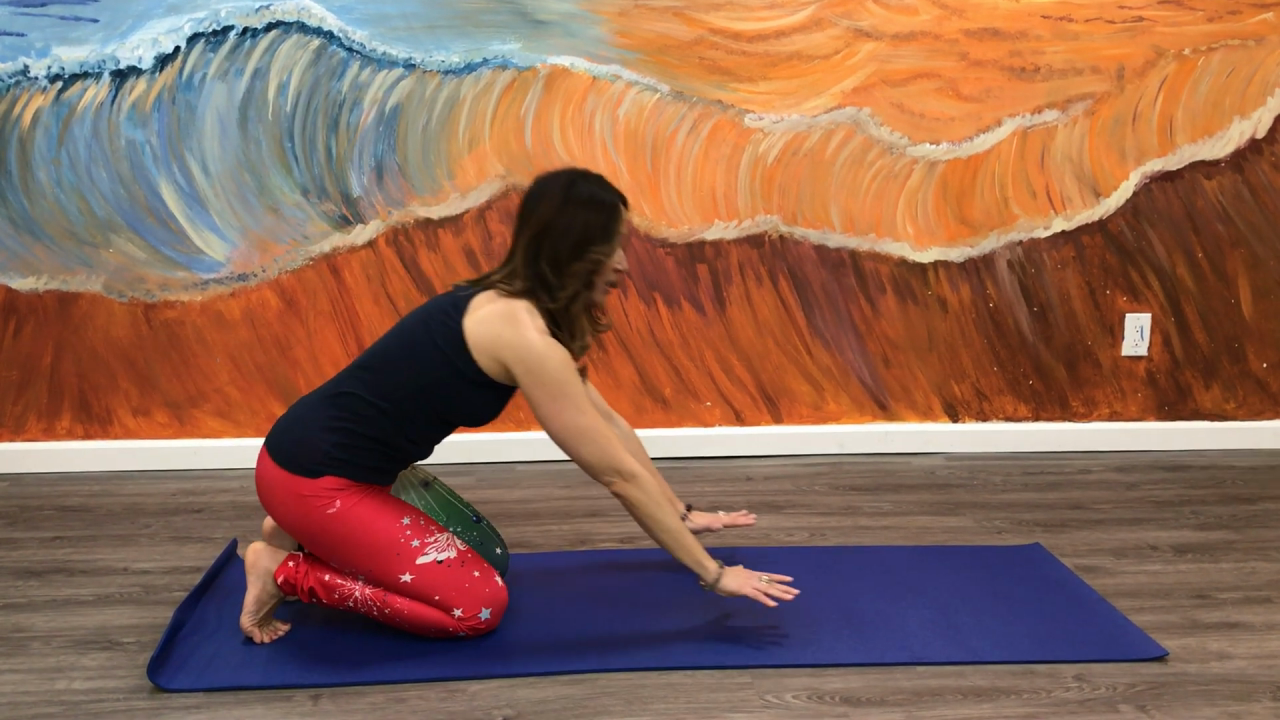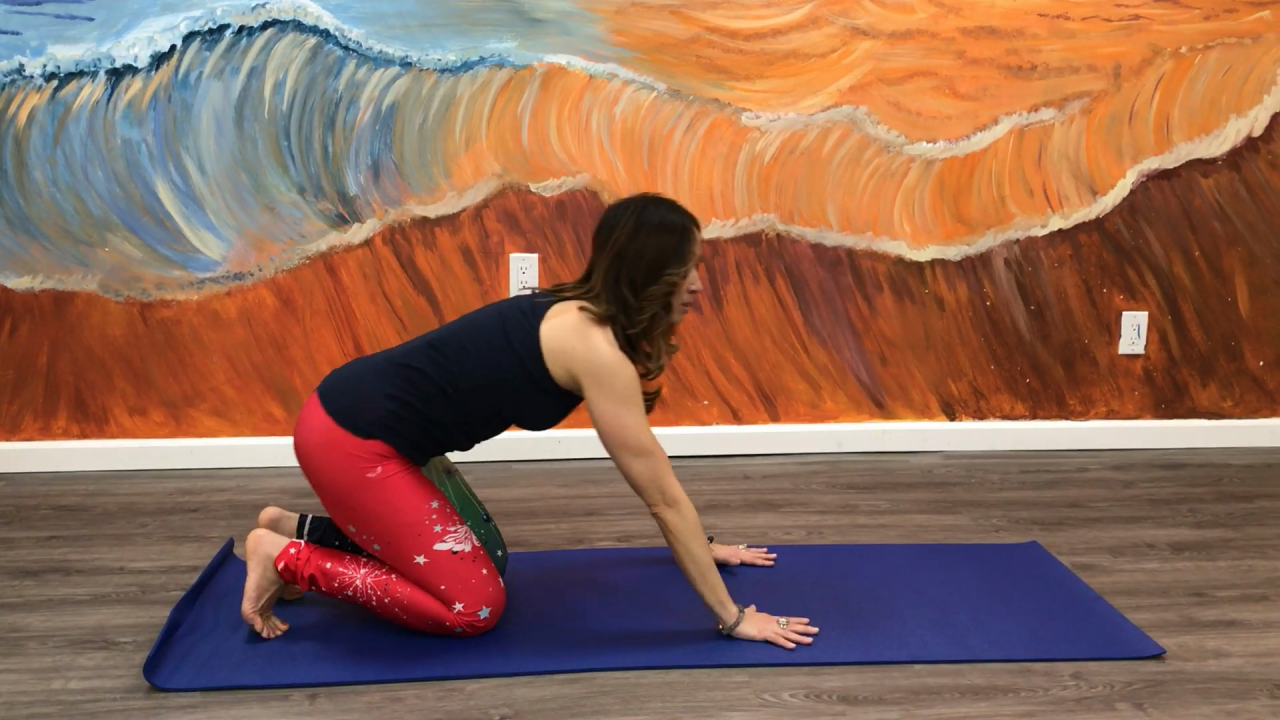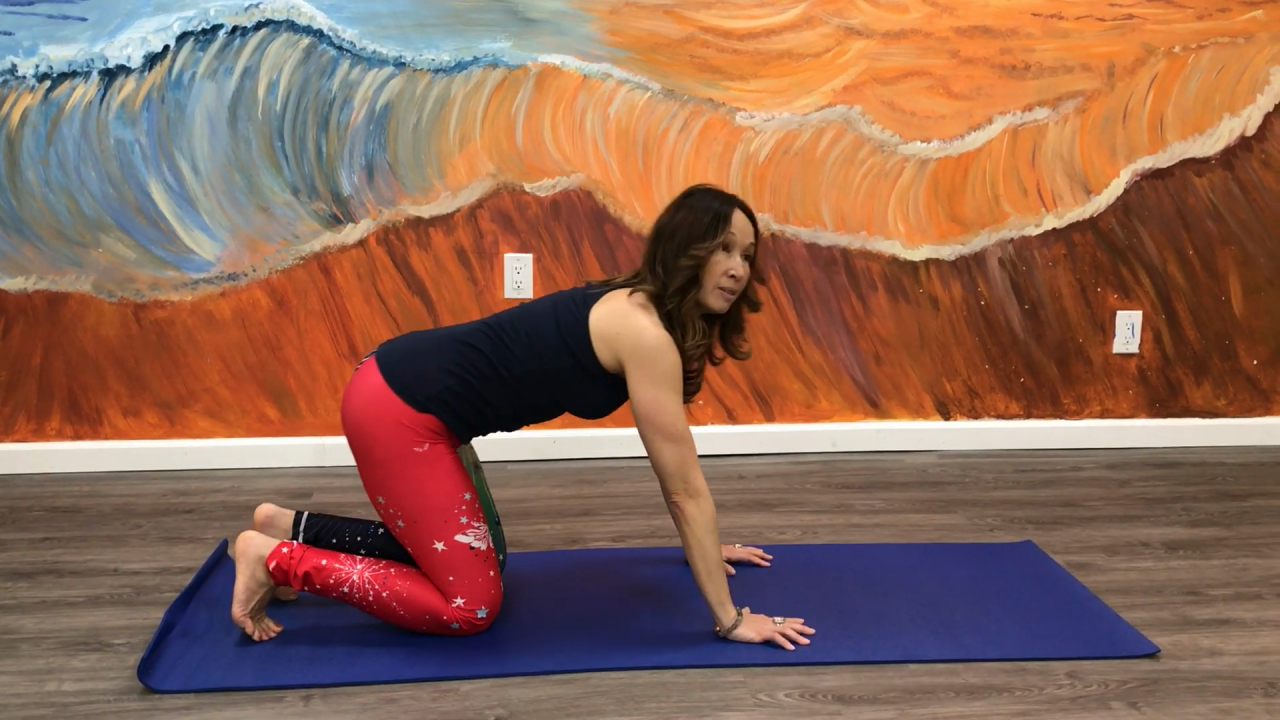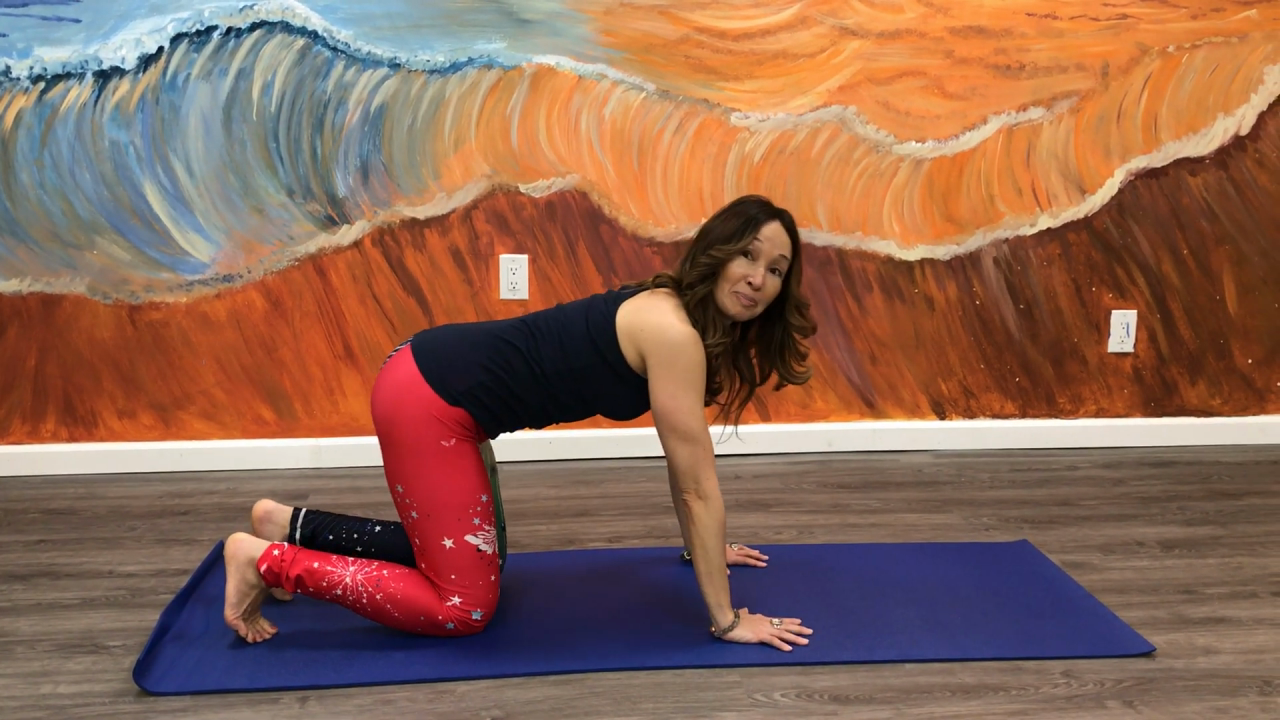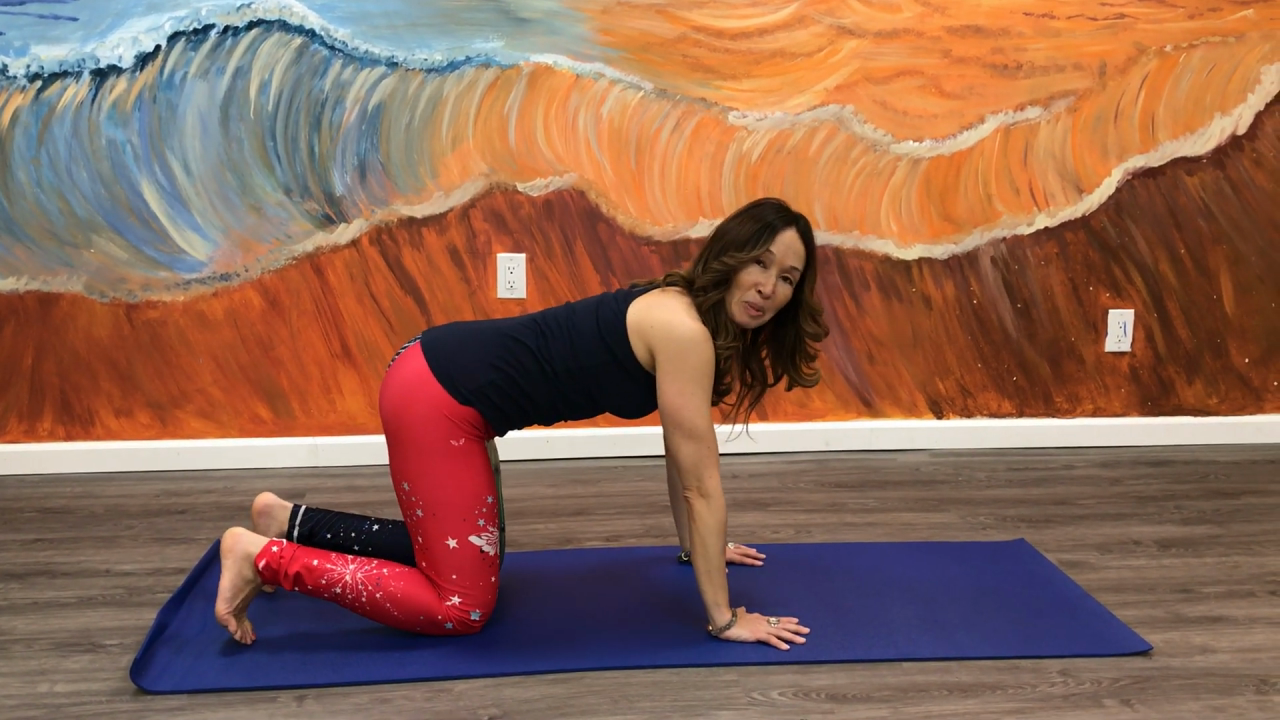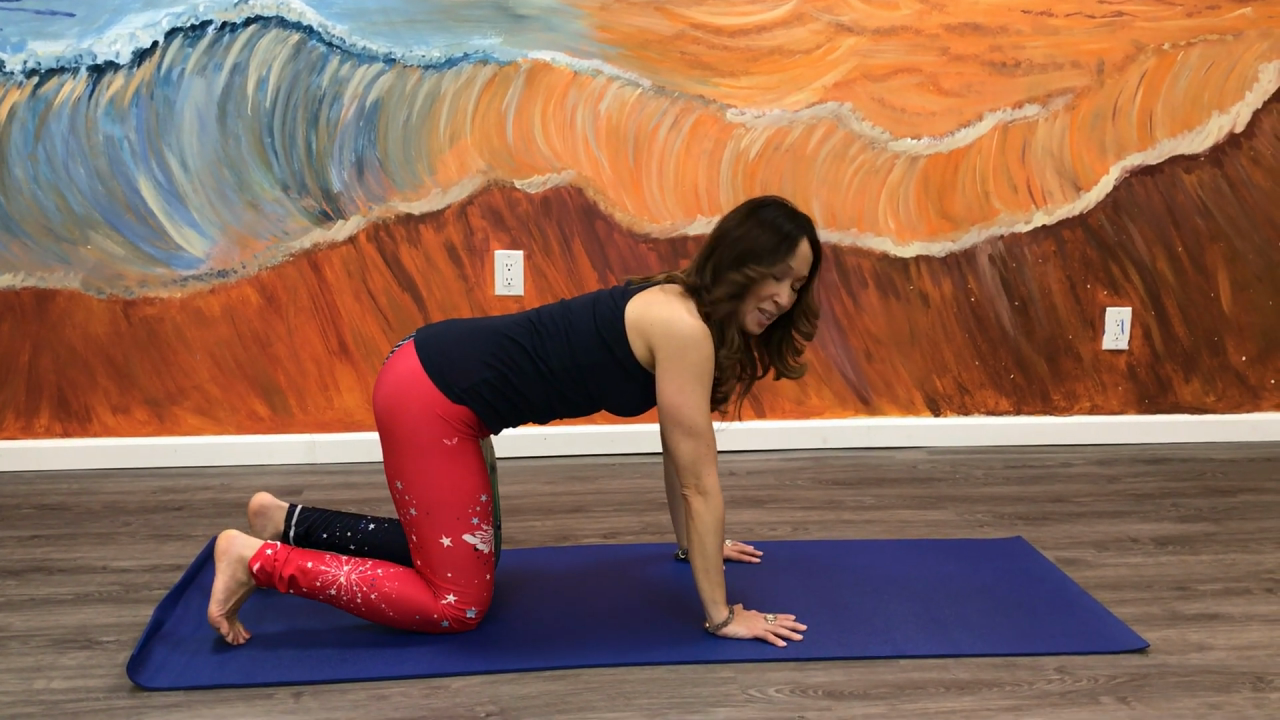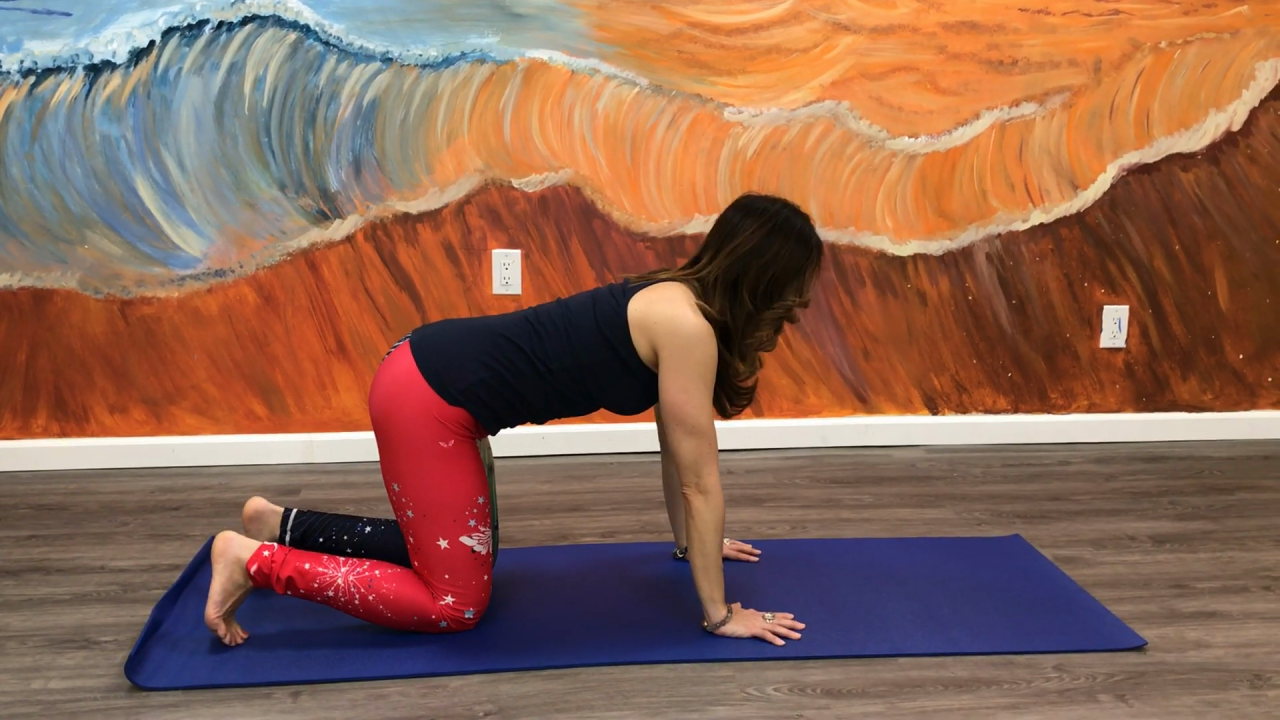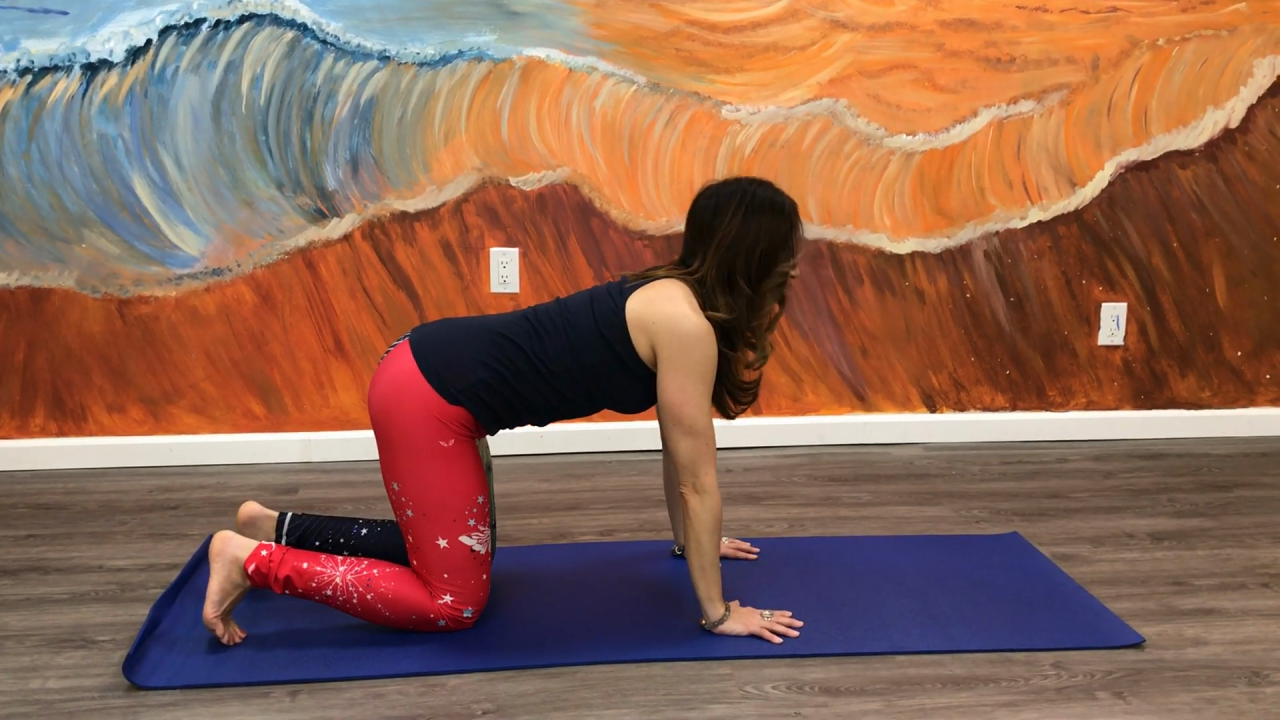
dt=0.4s
person 1, frame 1
left shoulder: (512, 307)
right shoulder: (522, 334)
left elbow: (607, 424)
right elbow: (619, 474)
left wrist: (682, 513)
right wrist: (714, 574)
left hip: (334, 462)
right hip: (313, 474)
left knee: (477, 555)
right knee: (479, 603)
left ankle: (303, 538)
right ankle: (287, 570)
person 1, frame 2
left shoulder: (579, 317)
right shoulder: (595, 348)
left elbow: (647, 451)
right elbow: (663, 495)
left wrist: (702, 546)
right wrist: (732, 617)
left hip: (360, 423)
right hip: (350, 438)
left knee: (479, 555)
right knee: (475, 604)
left ankle: (300, 529)
right ankle: (287, 559)
person 1, frame 3
left shoulder: (641, 312)
right shoulder: (645, 332)
left elbow: (675, 473)
right elbow: (685, 486)
left wrist: (705, 546)
right wrist: (730, 618)
left hip: (403, 393)
right hip: (400, 409)
left knee: (466, 559)
right knee: (471, 605)
left ankle: (294, 528)
right ankle: (276, 558)
person 1, frame 4
left shoulder: (691, 320)
right shoulder: (674, 332)
left elbow: (683, 471)
right elbow: (699, 487)
left wrist: (703, 550)
right wrist: (726, 619)
left hip: (433, 384)
right hip: (427, 399)
left knee: (464, 558)
right knee: (463, 606)
left ankle: (294, 527)
right ankle: (265, 559)
person 1, frame 5
left shoulder: (692, 317)
right shoulder: (685, 331)
left elbow: (681, 462)
right elbow: (701, 484)
left wrist: (697, 547)
right wrist: (723, 616)
left hip: (442, 379)
right hip: (436, 396)
left knee: (464, 557)
right knee: (460, 605)
left ankle: (291, 522)
right ankle: (262, 553)
person 1, frame 6
left shoulder: (686, 310)
right shoulder: (685, 328)
left elbow: (678, 456)
right elbow: (700, 482)
left wrist: (692, 543)
right wrist: (720, 614)
left hip: (437, 378)
right hip: (430, 396)
left knee: (459, 555)
right knee: (458, 604)
left ankle: (288, 523)
right ankle: (256, 558)
person 1, frame 7
left shoulder: (680, 304)
right shoulder: (688, 327)
left elbow: (675, 453)
right elbow: (700, 480)
left wrist: (689, 543)
right wrist: (720, 612)
left hip: (433, 378)
right hip: (426, 398)
left knee: (456, 553)
right knee: (456, 604)
left ankle: (284, 526)
right ankle: (253, 559)
person 1, frame 8
left shoulder: (677, 301)
right shoulder: (687, 325)
left elbow: (677, 454)
right elbow: (697, 479)
left wrist: (689, 541)
right wrist: (717, 613)
left hip: (431, 375)
right hip: (428, 396)
left knee: (448, 550)
right knee: (454, 602)
left ankle: (277, 529)
right ankle: (251, 560)
